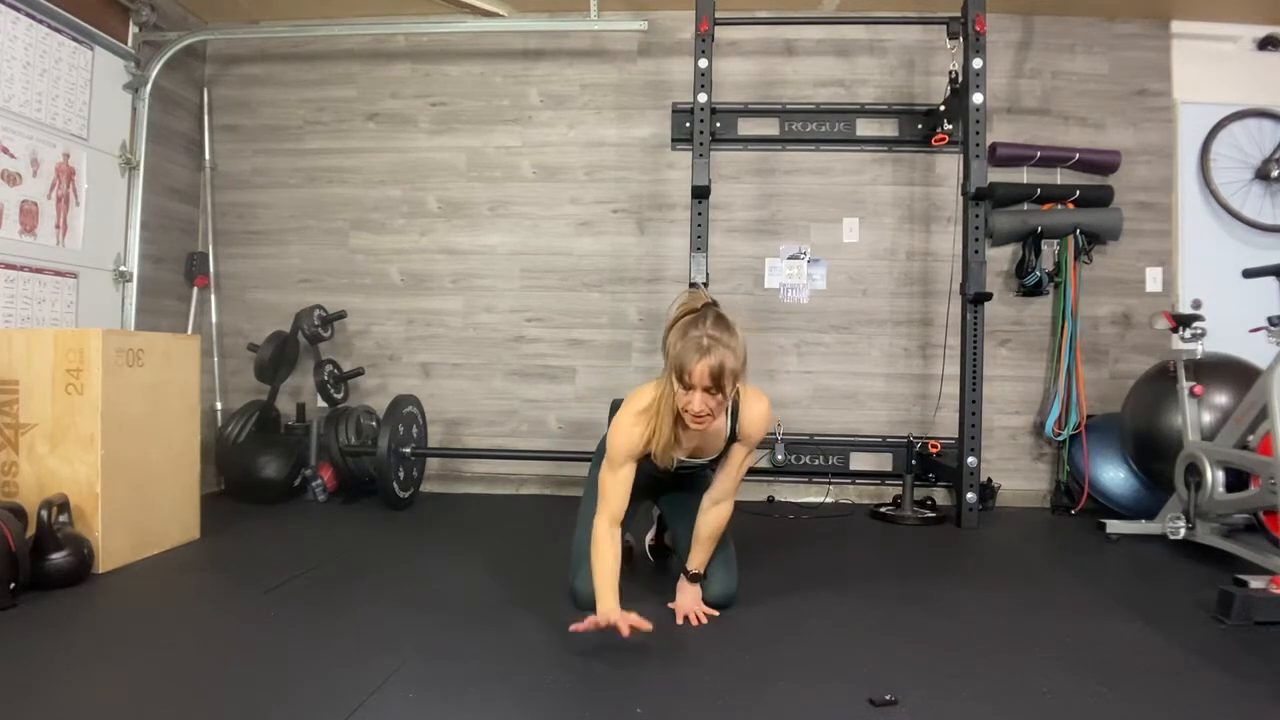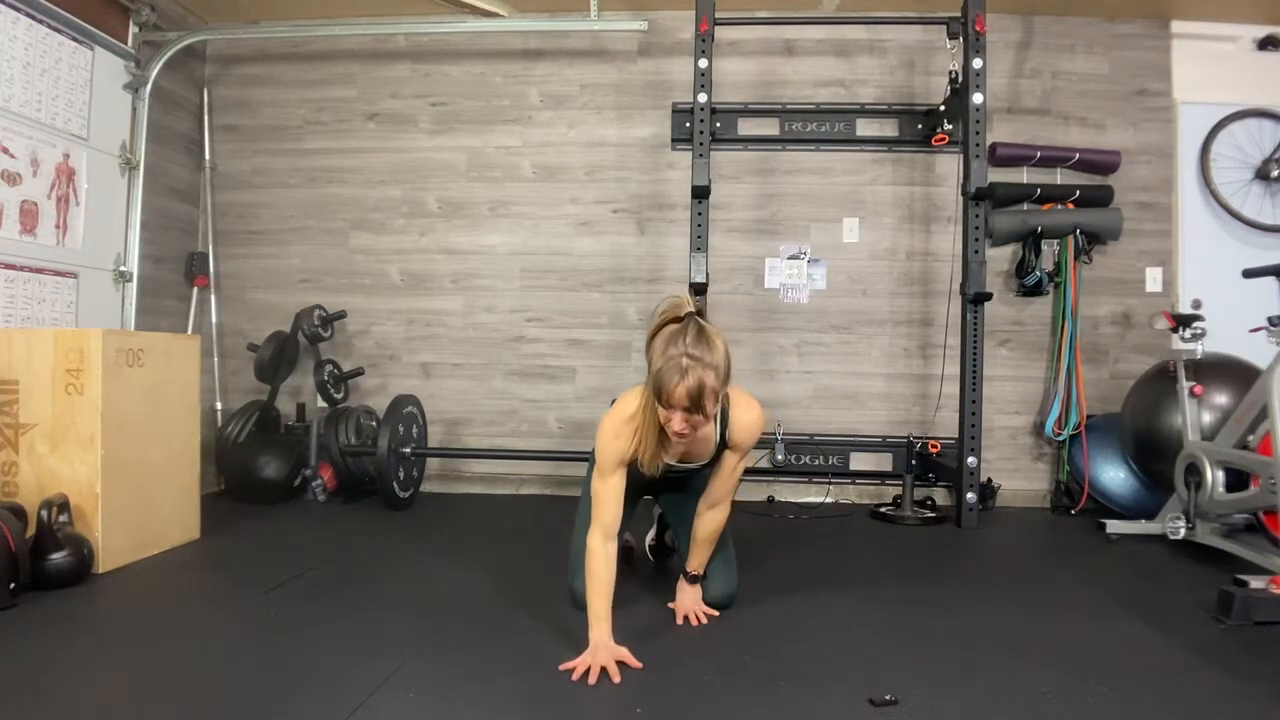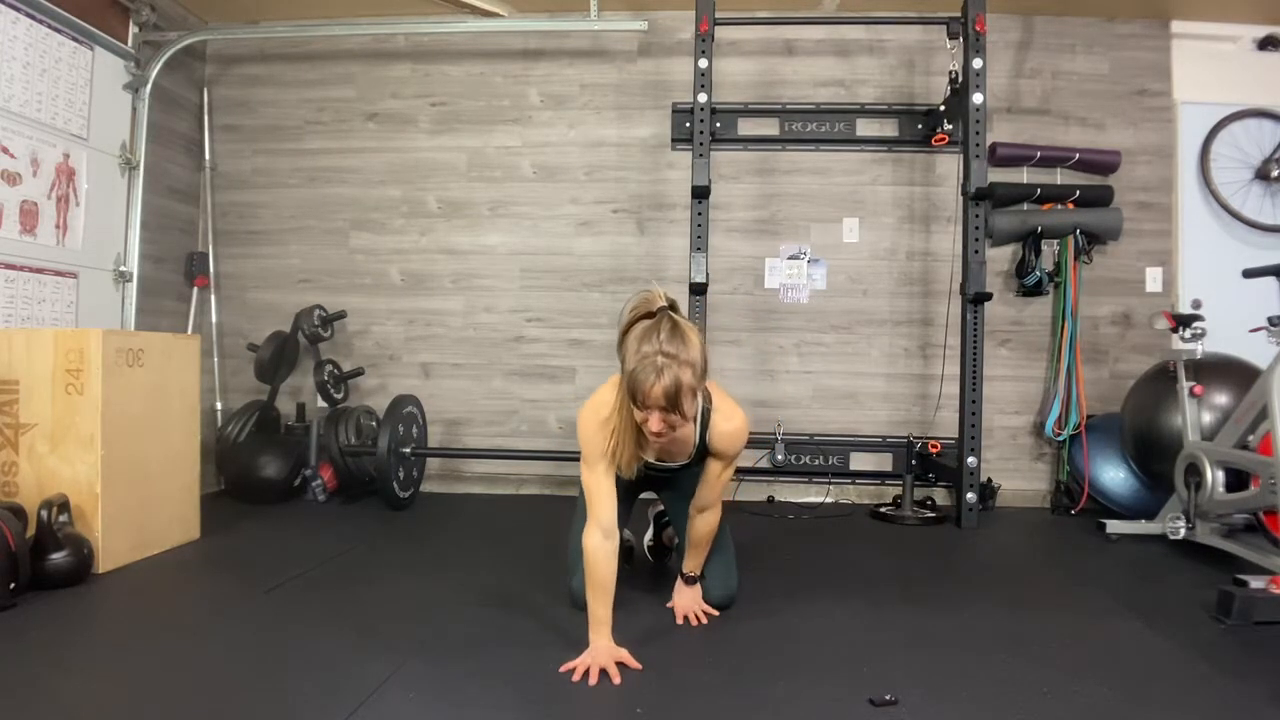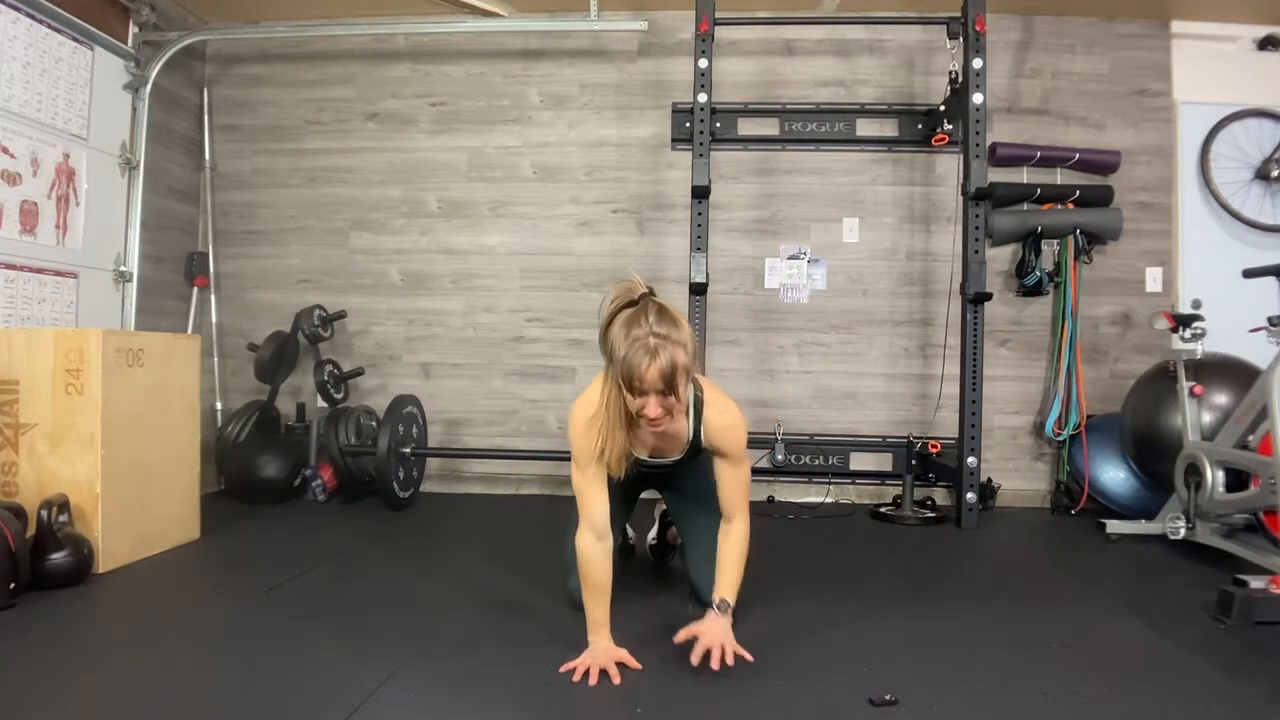
dt=0.5s
person 1, frame 1
left shoulder: (753, 413)
right shoulder: (637, 416)
left elbow: (719, 501)
right elbow: (607, 520)
left wrist: (691, 579)
right wrist: (609, 606)
left hip: (690, 479)
right hip: (628, 468)
left knee: (720, 592)
right knee: (586, 592)
left ankle: (666, 535)
person 1, frame 2
left shoulder: (745, 418)
right shoulder: (623, 421)
left elbow: (715, 505)
right elbow: (602, 534)
left wrist: (690, 579)
right wrist: (600, 639)
left hip: (690, 478)
right hip: (626, 472)
left knee: (719, 593)
right knee: (584, 593)
left ankle: (667, 533)
person 1, frame 3
left shoulder: (727, 423)
right shoulder: (599, 414)
left elbow: (706, 508)
right elbow: (600, 530)
left wrist: (689, 579)
right wrist: (600, 639)
left hip: (686, 472)
right hip: (621, 470)
left knee: (718, 593)
right knee: (583, 593)
left ankle: (666, 528)
right ankle: (626, 545)
person 1, frame 4
left shoulder: (721, 416)
right shoulder: (590, 414)
left elbow: (735, 517)
right elbow: (592, 532)
left wrist: (720, 611)
right wrist: (599, 640)
left hip: (688, 471)
right hip: (619, 470)
left knee: (716, 589)
right knee: (582, 593)
left ankle: (670, 528)
right ankle: (626, 538)
